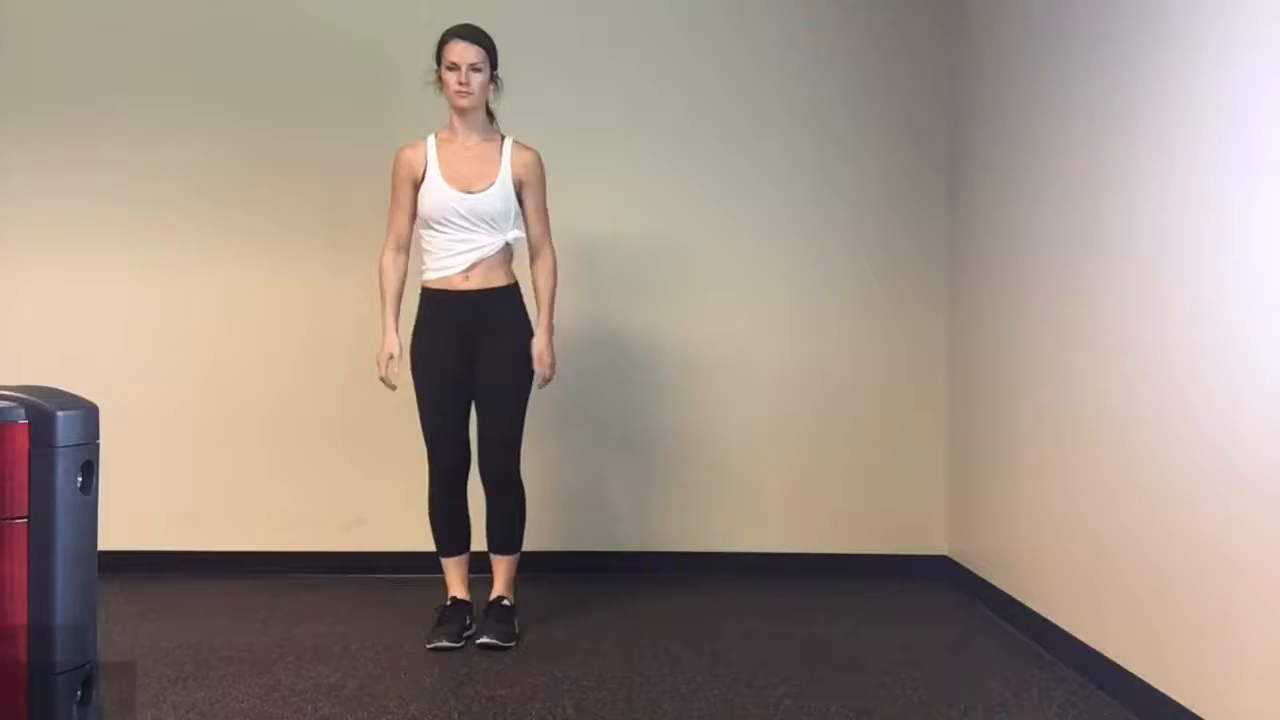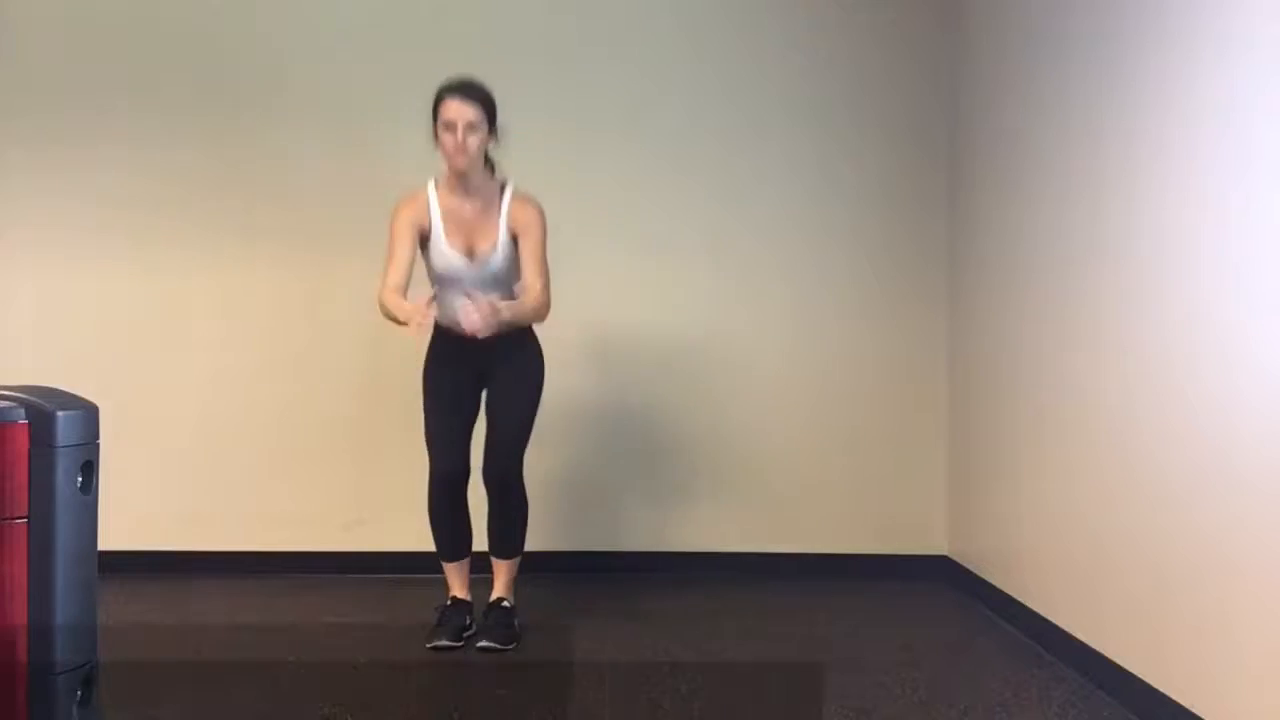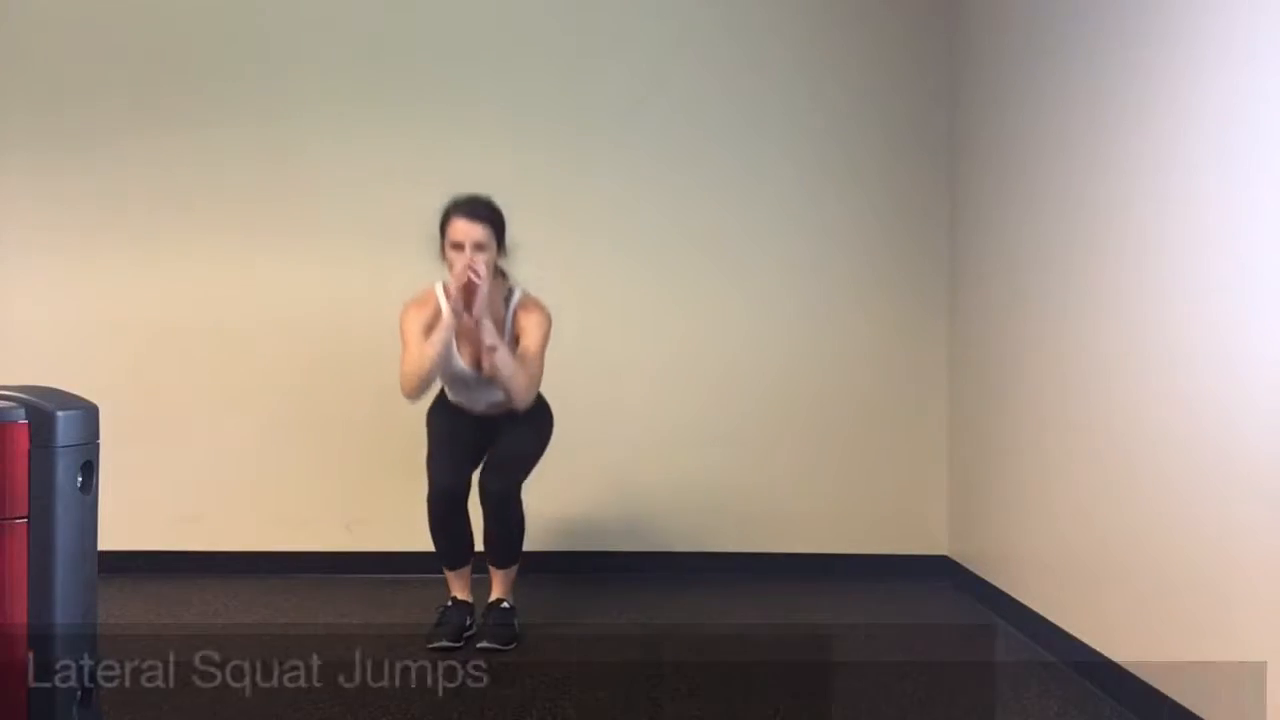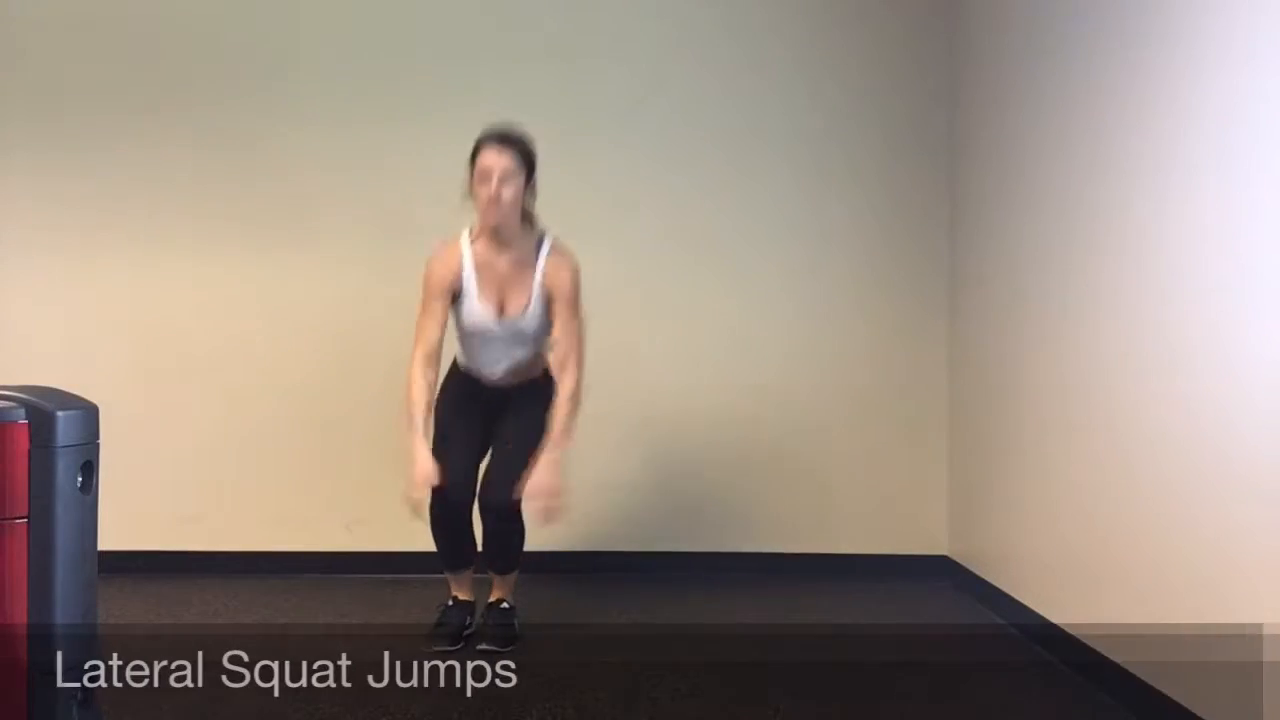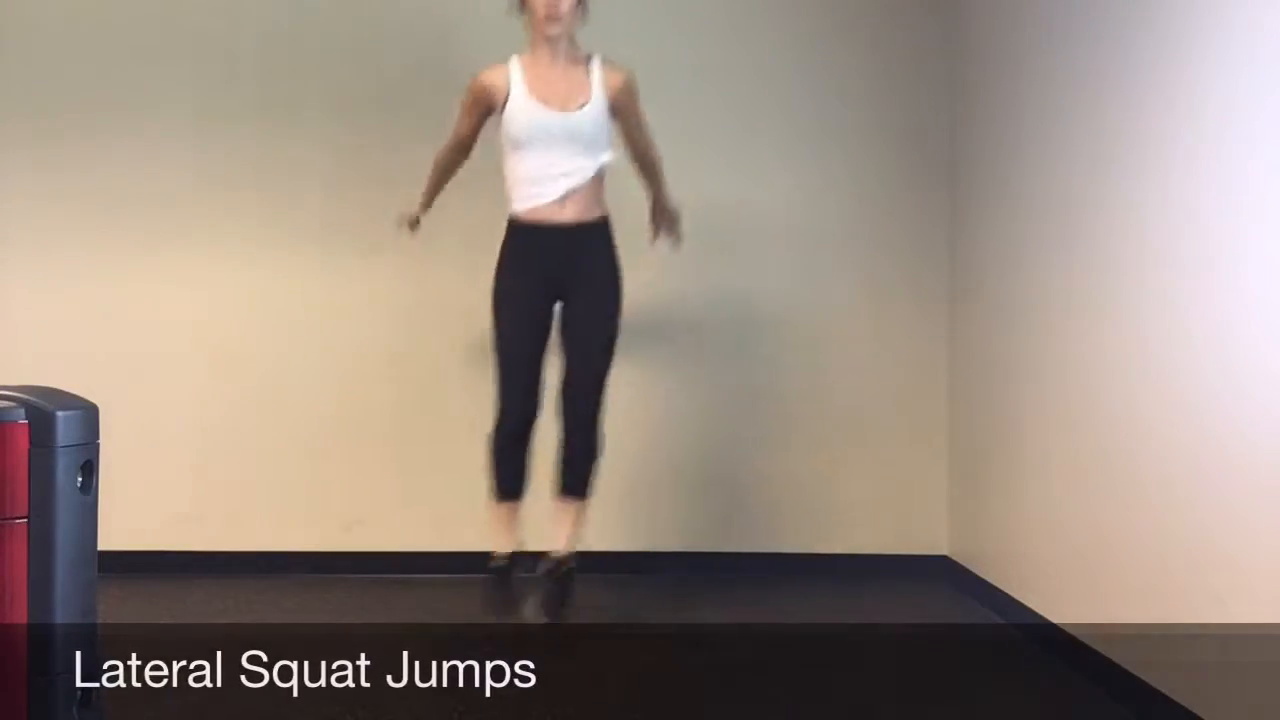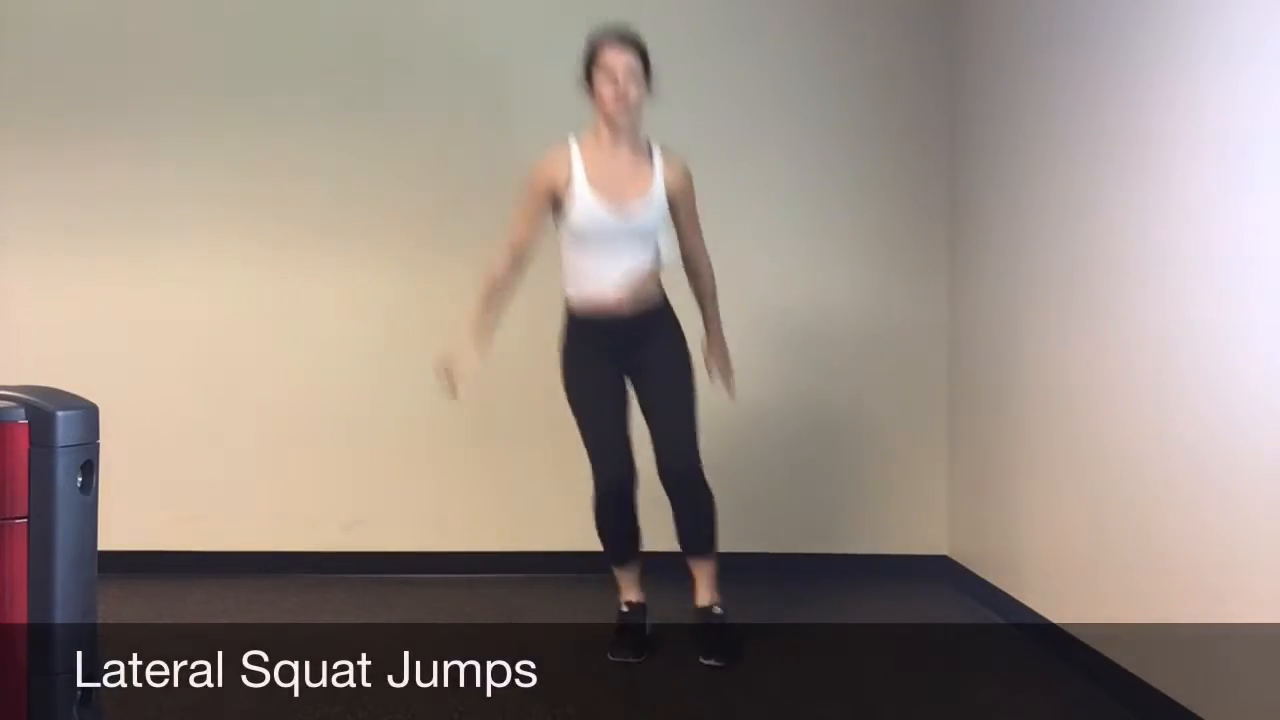
dt=0.3s
person 1, frame 1
left shoulder: (521, 159)
right shoulder: (414, 158)
left elbow: (541, 251)
right elbow: (396, 249)
left wrist: (544, 329)
right wrist: (388, 329)
left hip: (502, 316)
right hip: (438, 318)
left knee: (499, 461)
right knee: (446, 463)
left ankle: (502, 599)
right ankle: (456, 599)
person 1, frame 2
left shoulder: (522, 210)
right shoulder: (415, 208)
left elbow: (540, 305)
right elbow: (388, 294)
left wrist: (495, 309)
right wrist: (411, 311)
left hip: (512, 353)
right hip: (450, 353)
left knee: (502, 468)
right knee: (446, 470)
left ankle: (503, 599)
right ankle: (457, 599)
person 1, frame 3
left shoulder: (529, 313)
right shoulder: (424, 308)
left elbow: (524, 395)
right elbow: (412, 387)
left wrist: (484, 324)
right wrist: (451, 320)
left hip: (519, 420)
right hip: (457, 416)
left knee: (498, 488)
right knee: (444, 491)
left ankle: (501, 602)
right ankle: (459, 601)
person 1, frame 4
left shoulder: (557, 267)
right shoulder: (450, 264)
left elbow: (569, 369)
right elbow: (422, 362)
left wrist: (549, 461)
right wrist: (421, 451)
left hip: (529, 396)
right hip: (466, 393)
left knee: (498, 496)
right knee: (447, 495)
left ankle: (501, 602)
right ankle: (461, 600)
person 1, frame 5
left shoulder: (612, 80)
right shoulder: (497, 82)
left elbow: (642, 147)
right elbow: (457, 146)
left wrist: (662, 203)
right wrist: (423, 203)
left hip: (590, 256)
right hip: (523, 256)
left knee: (582, 406)
right knee: (516, 408)
left ankle: (563, 553)
right ankle: (503, 551)
person 1, frame 6
left shoulder: (669, 171)
right shoulder: (560, 166)
left elbow: (696, 257)
right elbow: (512, 259)
left wrist: (715, 335)
right wrist: (474, 340)
left hip: (654, 332)
right hip: (587, 339)
left knee: (680, 465)
right knee: (612, 473)
left ankle: (708, 607)
right ankle: (631, 604)
